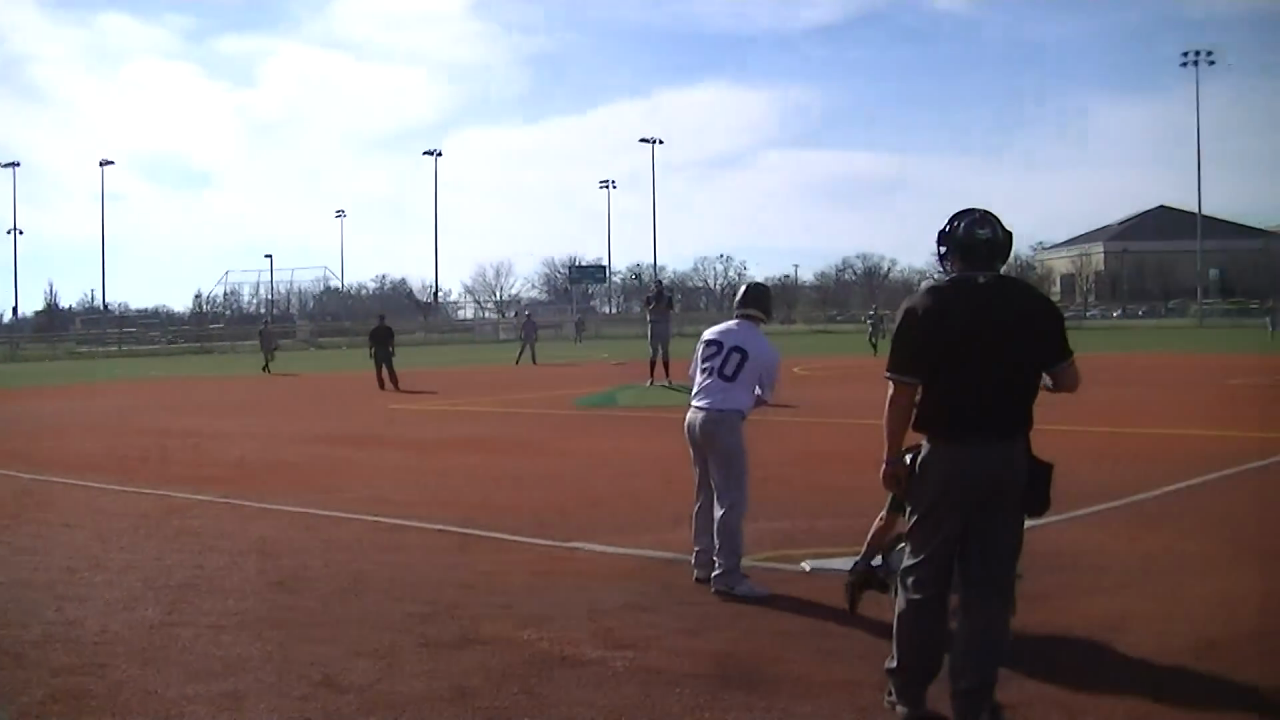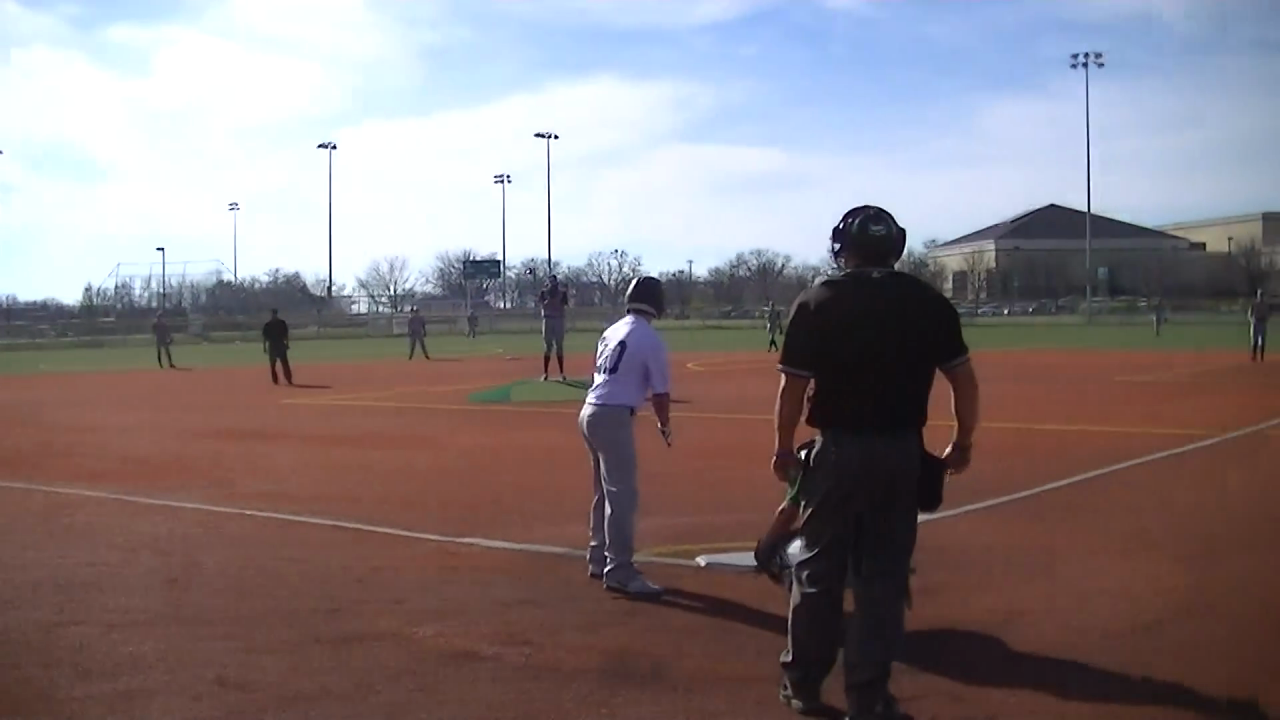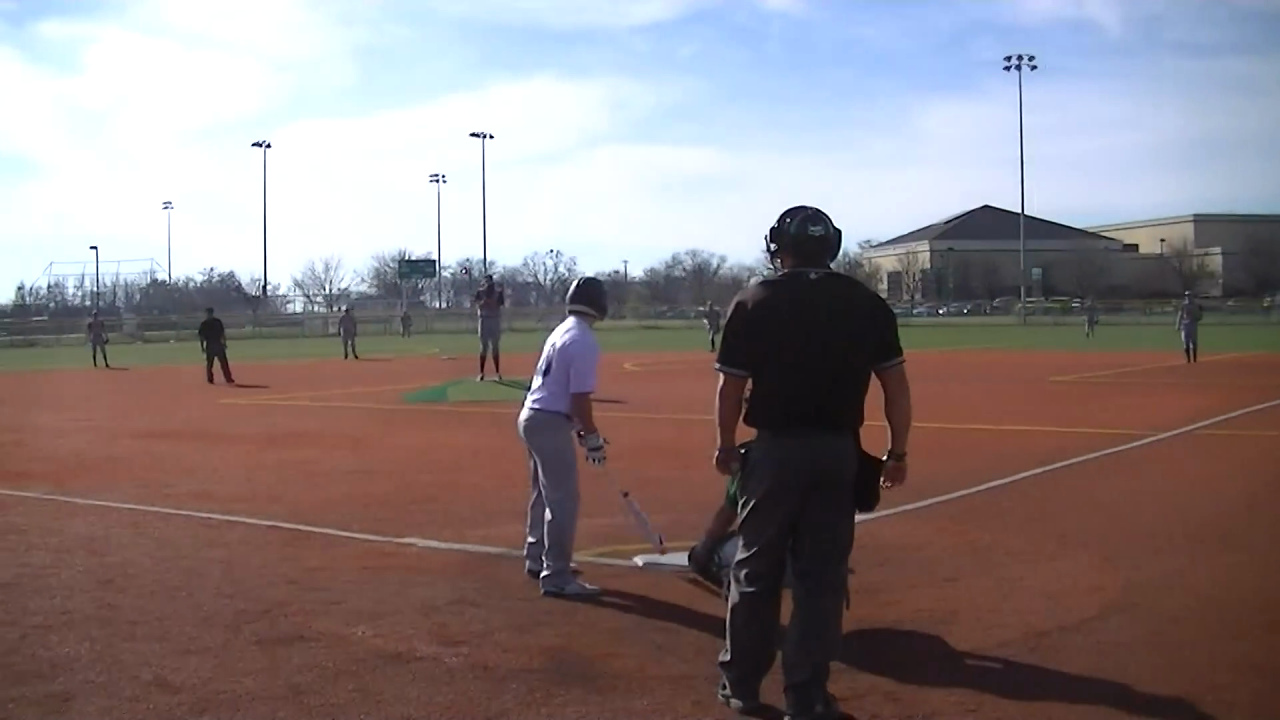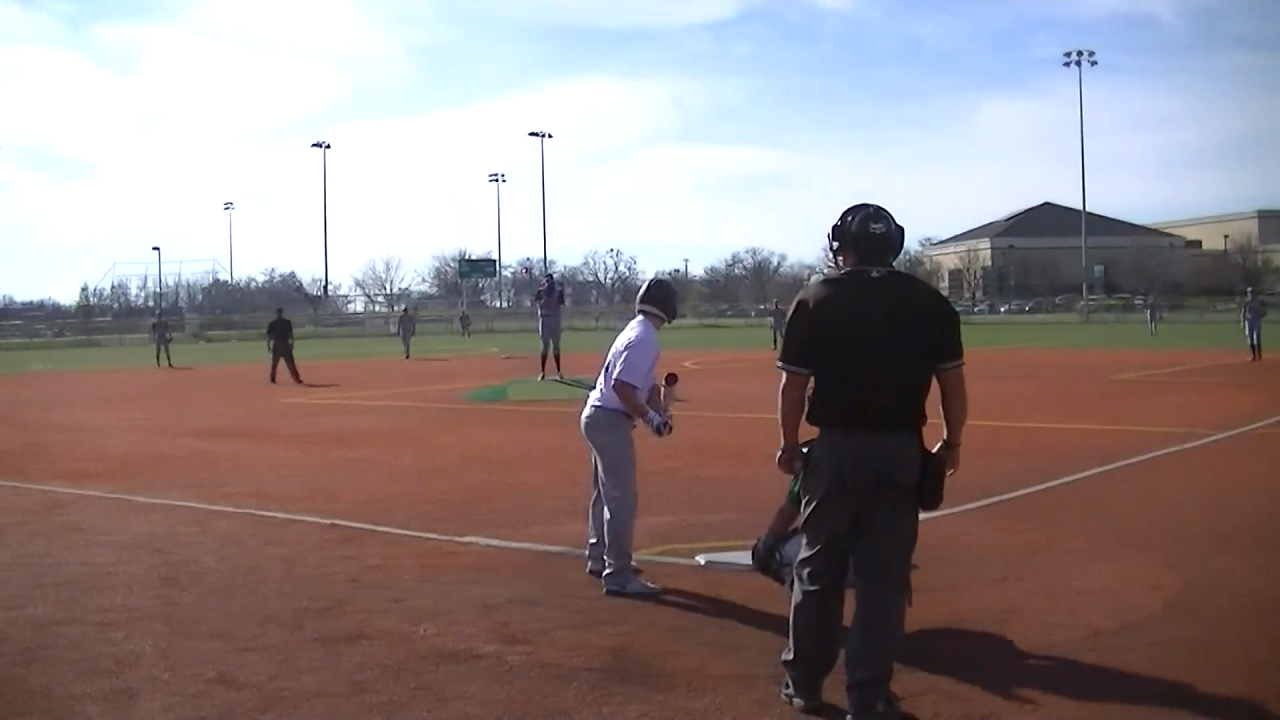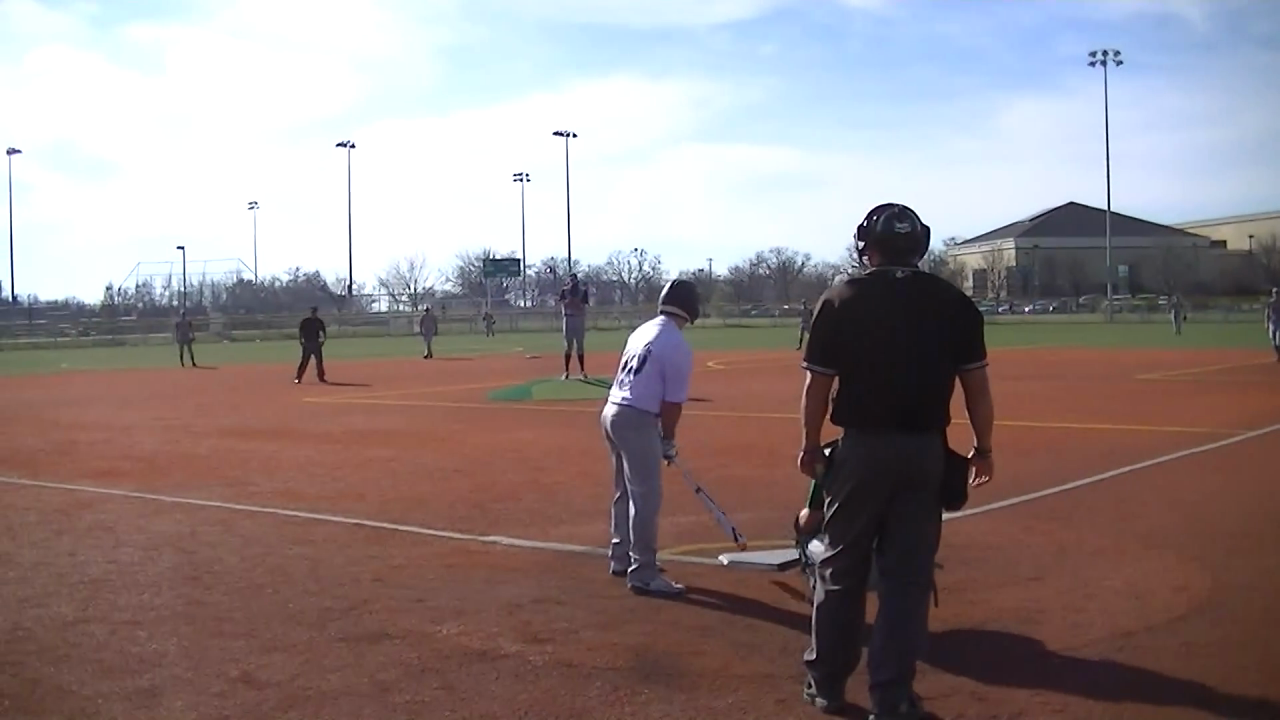
dt=0.3s
person 1, frame 1
left shoulder: (924, 307)
right shoulder: (1034, 305)
left elbow: (902, 393)
right elbow: (1068, 380)
left wrist: (892, 458)
left hip: (946, 457)
right hip: (1008, 458)
left knee: (924, 577)
right knee: (991, 584)
person 1, frame 2
left shoulder: (817, 302)
right shoulder: (929, 302)
left elbow: (793, 385)
right elbow: (965, 381)
left wrist: (783, 448)
right wrist: (962, 443)
left hip: (840, 451)
right hip: (902, 452)
left knee: (818, 571)
right knee: (885, 577)
person 1, frame 3
left shoulder: (754, 301)
right shoulder: (865, 303)
left elbow: (731, 385)
right elbow: (896, 384)
left wrist: (726, 445)
right wrist: (897, 452)
left hip: (775, 450)
right hip: (838, 451)
left knee: (755, 570)
right knee: (822, 577)
person 1, frame 4
left shoulder: (816, 300)
right shoulder: (929, 302)
left elbow: (794, 384)
right elbow: (952, 383)
left wrist: (789, 444)
right wrist: (952, 442)
left hip: (837, 449)
right hip: (901, 450)
left knee: (818, 568)
right knee: (884, 576)
person 1, frame 5
left shoulder: (841, 300)
right shoulder: (953, 303)
left elbow: (818, 384)
right elbow: (976, 384)
left wrist: (811, 445)
right wrist: (983, 448)
left hip: (861, 449)
right hip: (925, 451)
left knee: (841, 569)
right knee: (908, 575)
person 2, frame 1
left shoulder: (711, 334)
right shoulder: (767, 352)
right elbow: (763, 397)
left hip: (695, 416)
right hip: (724, 422)
left knee: (706, 495)
right knee: (731, 500)
left ankle: (704, 564)
right ankle: (727, 576)
person 2, frame 2
left shoulder: (612, 331)
right shoulder: (652, 341)
right elbow: (660, 393)
right wrist: (664, 425)
left hip: (591, 411)
right hip: (613, 417)
left knee: (606, 491)
right knee: (622, 494)
left ankle: (600, 559)
right ankle: (619, 572)
person 2, frame 3
left shoulder: (559, 332)
right shoulder: (584, 342)
right elbow: (580, 396)
left wrist: (578, 428)
right wrist: (592, 437)
left hip: (532, 415)
right hip: (550, 422)
left knee: (544, 494)
right knee: (562, 499)
left ankle: (537, 558)
right ankle: (555, 576)
person 2, frame 4
left shoulder: (635, 331)
right shoulder: (646, 340)
left elbow: (647, 383)
right elbow: (621, 385)
left wrist: (660, 412)
right wrist: (648, 416)
left hip: (595, 414)
right hip: (609, 419)
left knee: (605, 492)
right knee: (621, 497)
left ankle: (599, 558)
right ankle: (618, 575)
person 2, frame 5
left shoulder: (643, 330)
right shoulder: (679, 347)
right elbow: (673, 402)
left wrist: (665, 434)
right wrist: (668, 440)
left hip: (613, 411)
right hip: (636, 419)
left knee: (626, 491)
right knee: (646, 495)
left ankle: (622, 557)
right ankle: (643, 573)
